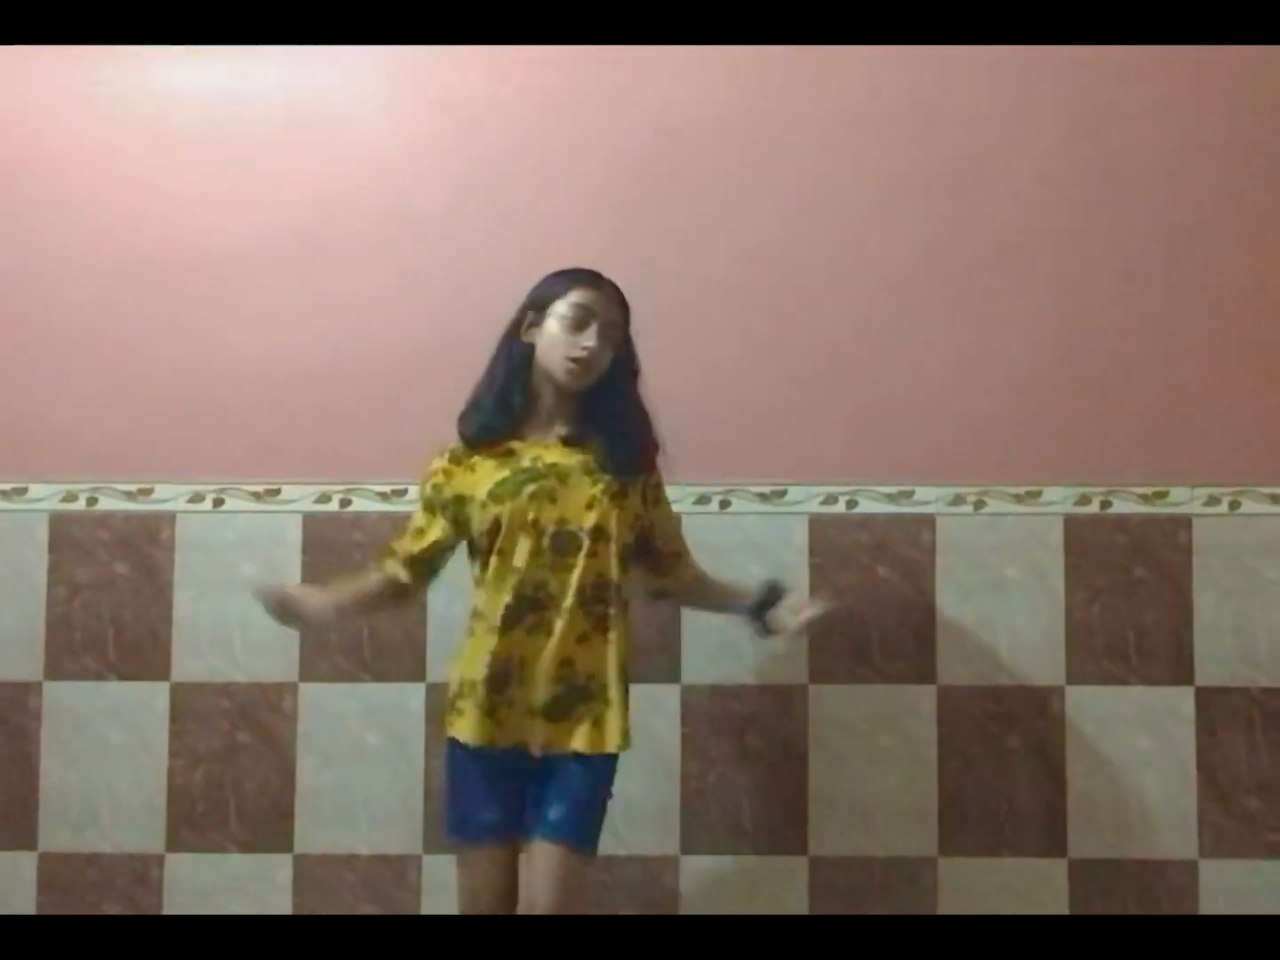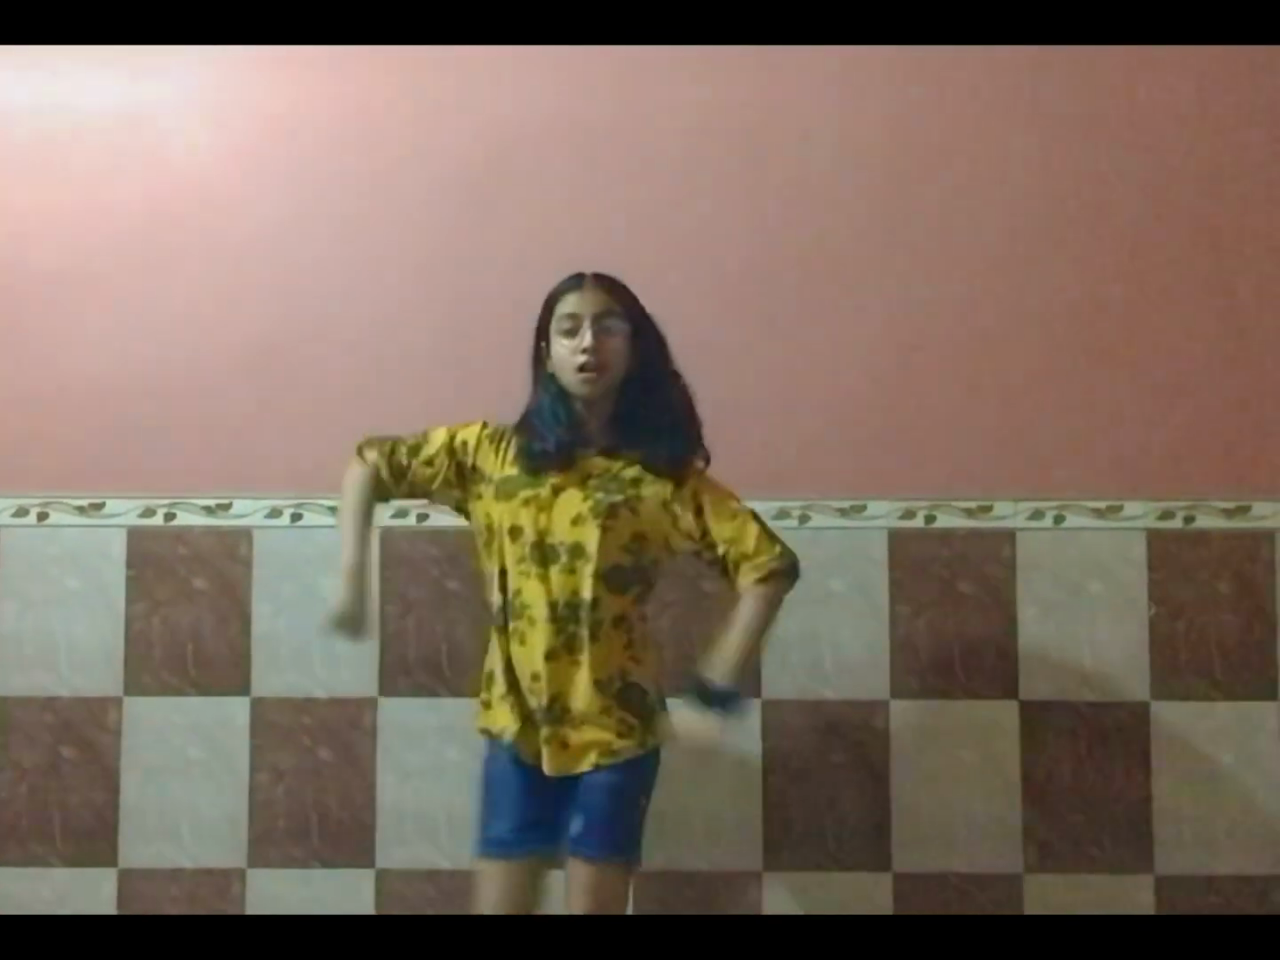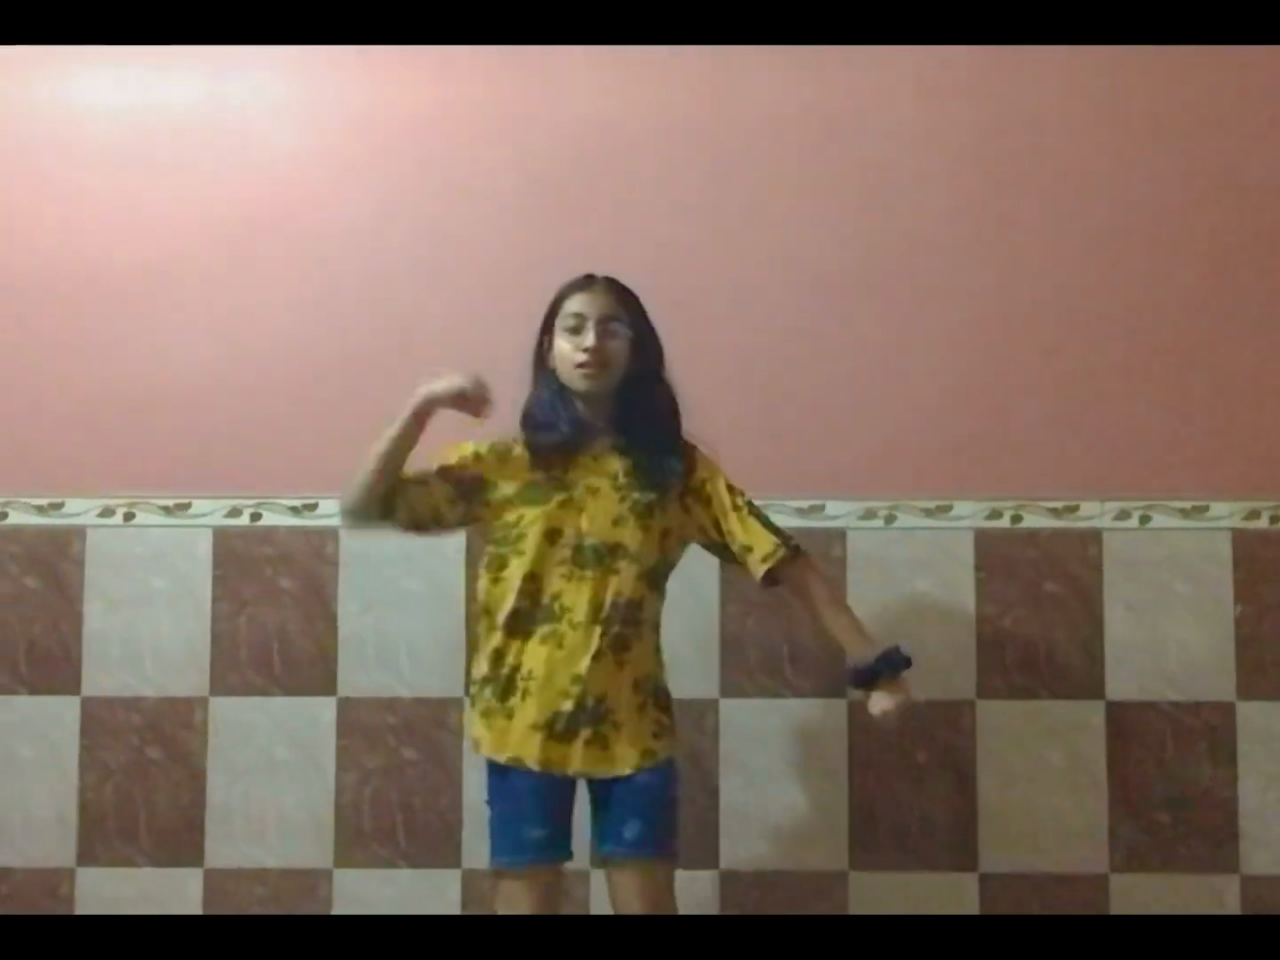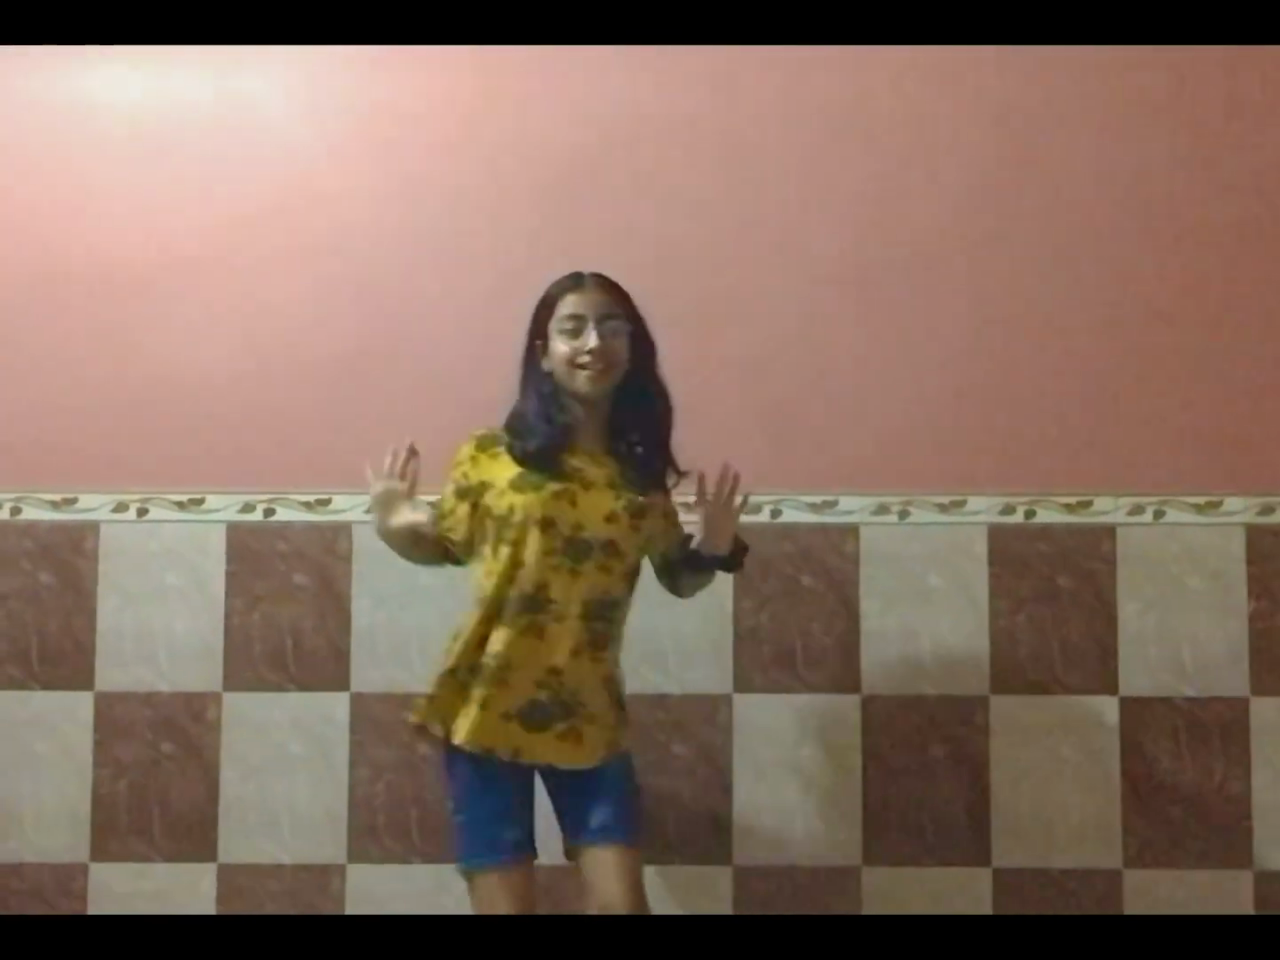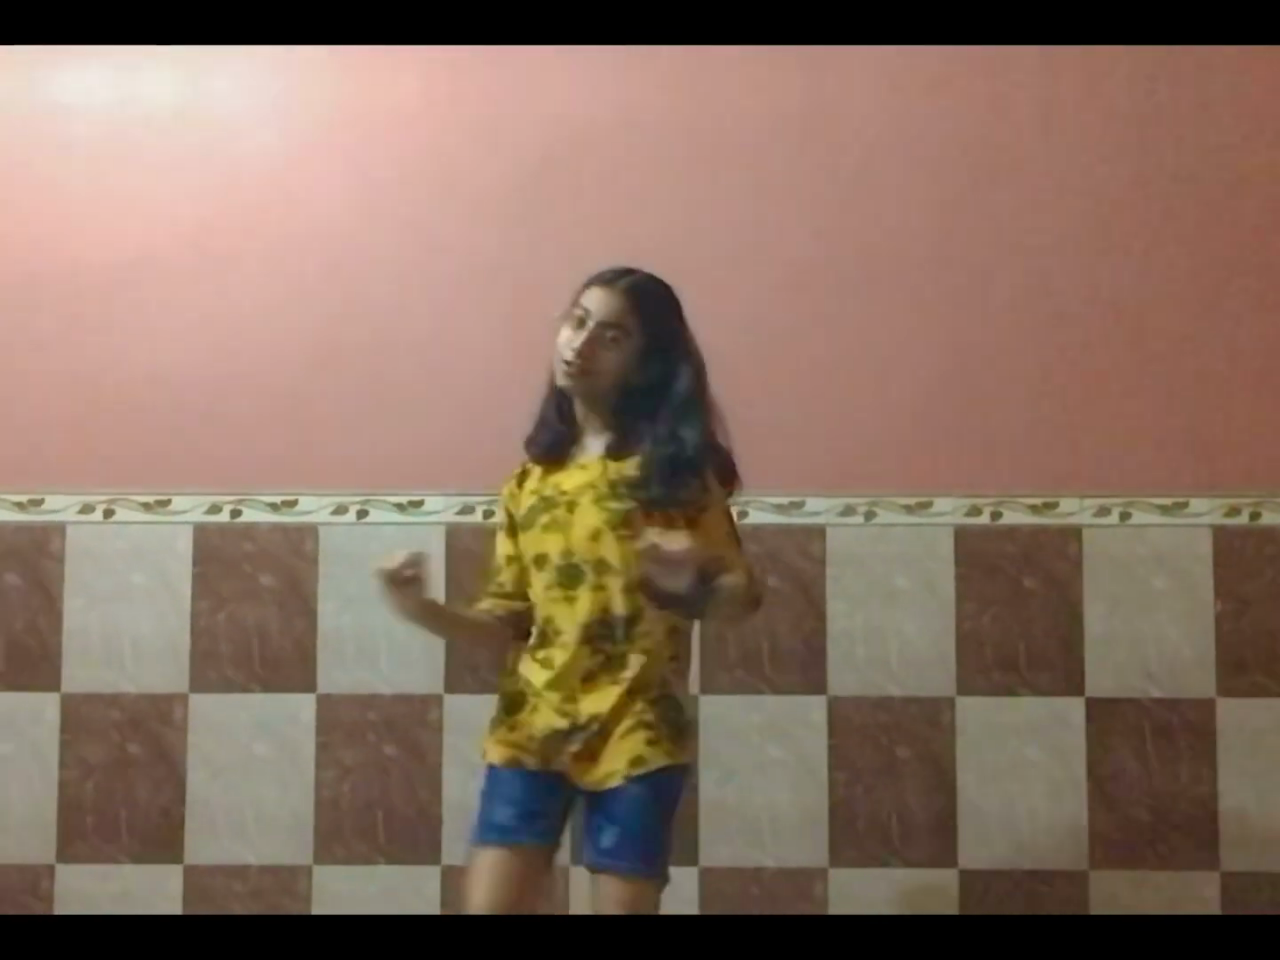
dt=1s
person 1, frame 1
left shoulder: (625, 458)
right shoulder: (472, 457)
left elbow: (668, 568)
right elbow: (405, 567)
left wrist: (759, 606)
right wrist: (324, 604)
left hip: (584, 708)
right hip: (489, 702)
left knee: (548, 907)
right knee: (485, 905)
person 1, frame 2
left shoulder: (665, 473)
right shoulder: (490, 452)
left elbow: (770, 565)
right elbow: (369, 465)
left wrist: (715, 690)
right wrist: (352, 574)
left hip: (613, 727)
right hip: (518, 720)
left knee: (593, 915)
right knee: (501, 916)
person 1, frame 3
left shoulder: (677, 469)
right shoulder: (499, 467)
left elbow: (784, 561)
right elbow: (364, 509)
left wrist: (873, 665)
right wrist: (424, 405)
left hip: (630, 727)
right hip: (523, 720)
left knee: (648, 913)
right knee: (524, 913)
person 1, frame 4
left shoulder: (646, 471)
right shoulder: (492, 456)
left elbow: (681, 577)
right elbow: (445, 543)
left wrist: (715, 548)
right wrist: (395, 528)
left hip: (588, 717)
right hip: (487, 711)
left knee: (621, 909)
right knee: (504, 914)
person 1, frame 5
left shoulder: (676, 470)
right shoulder: (529, 479)
left elbow: (741, 595)
right elbow: (503, 625)
left wrist: (693, 584)
right wrist: (422, 609)
left hip: (636, 733)
right hip: (534, 731)
left knee: (624, 921)
right knee: (487, 916)
